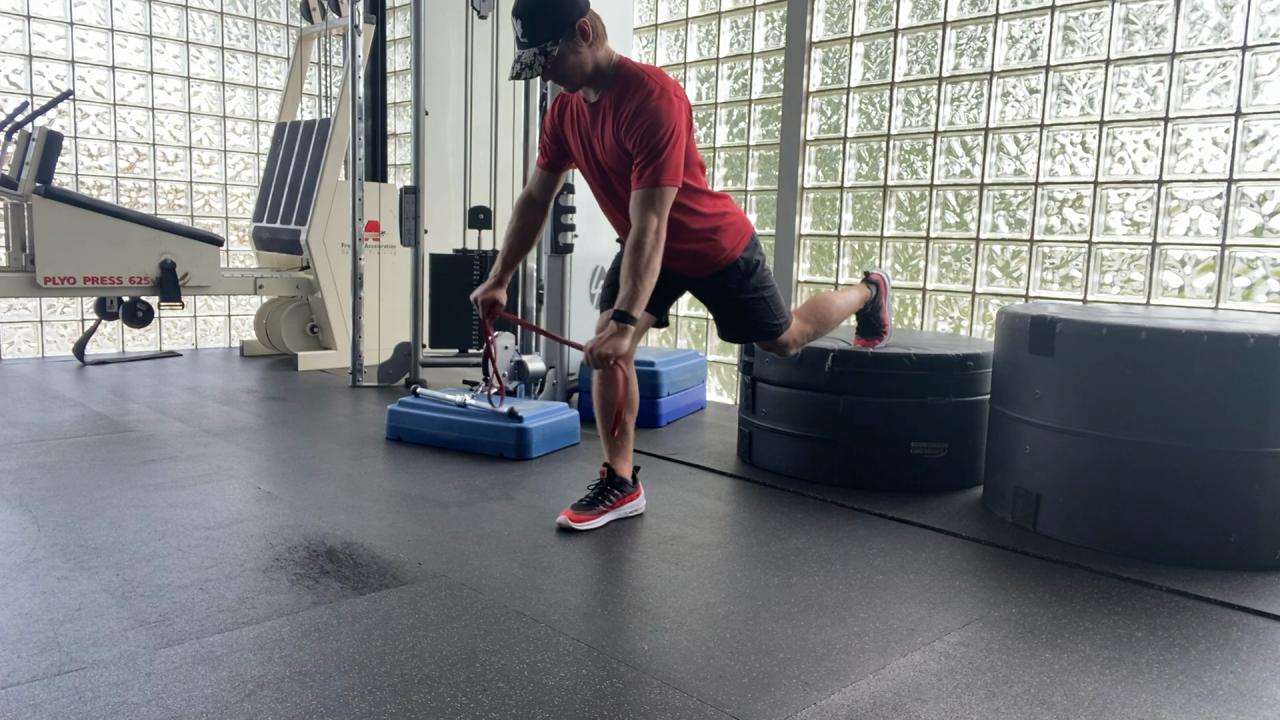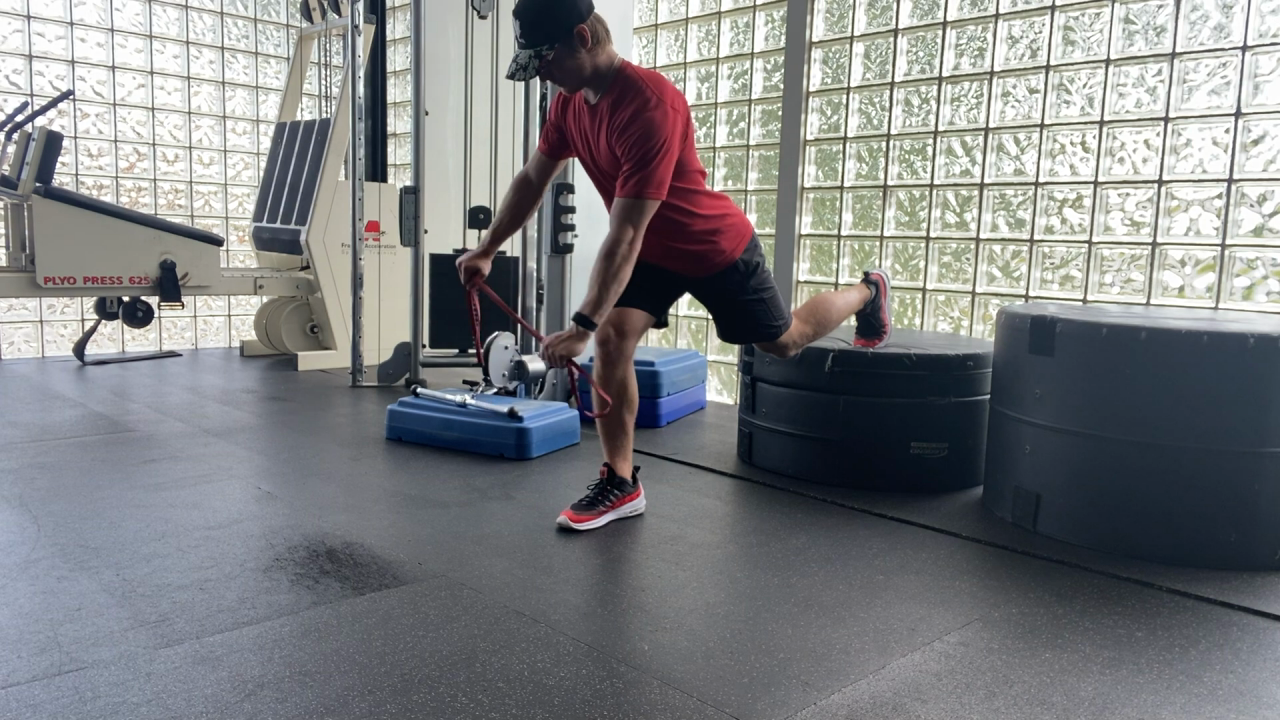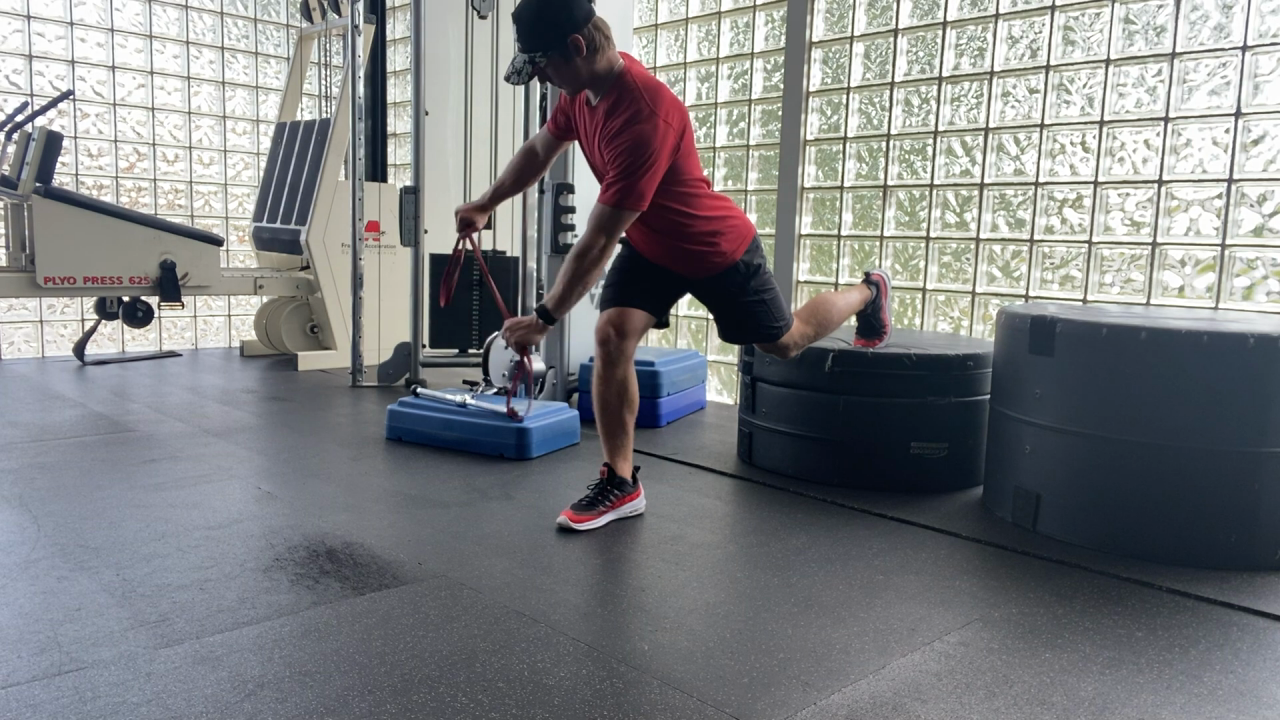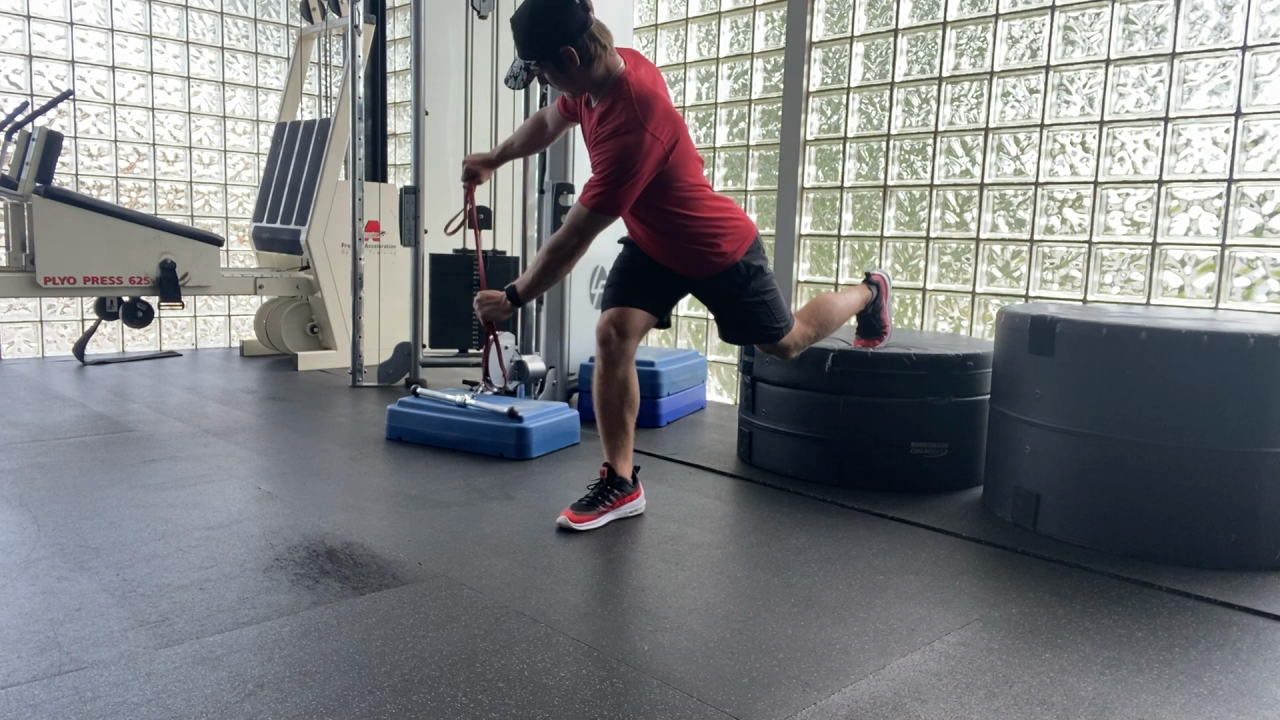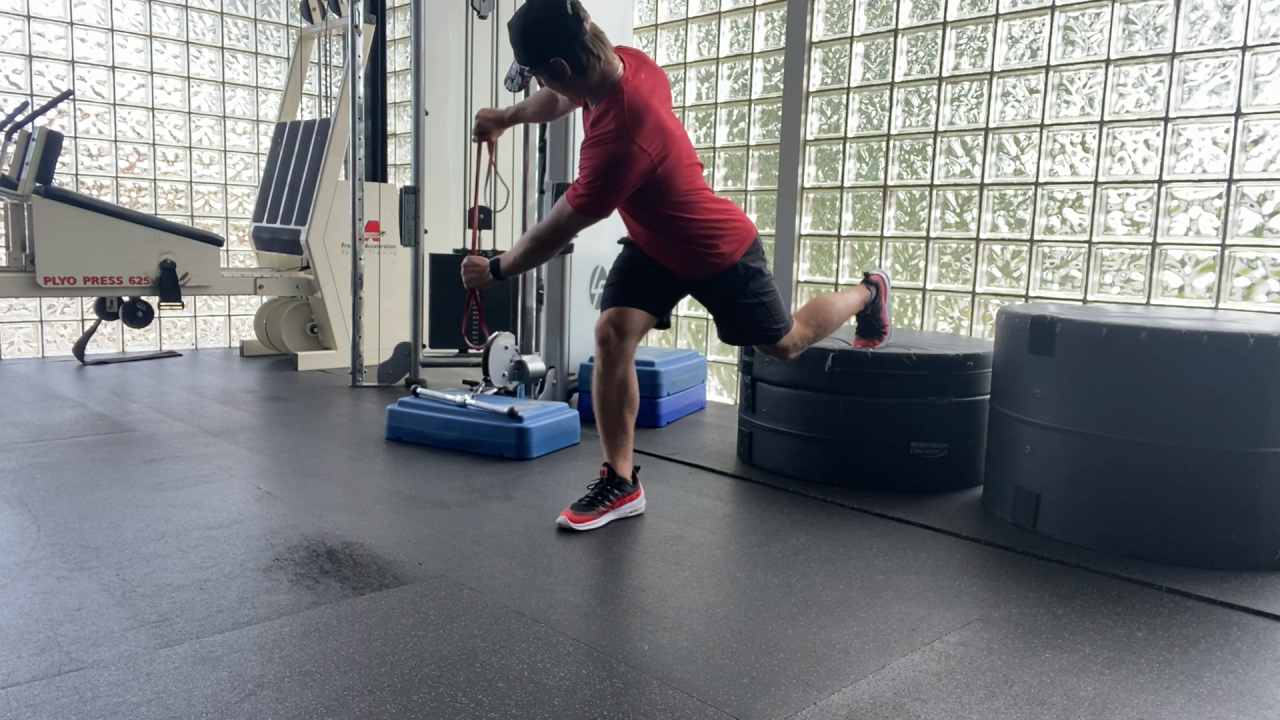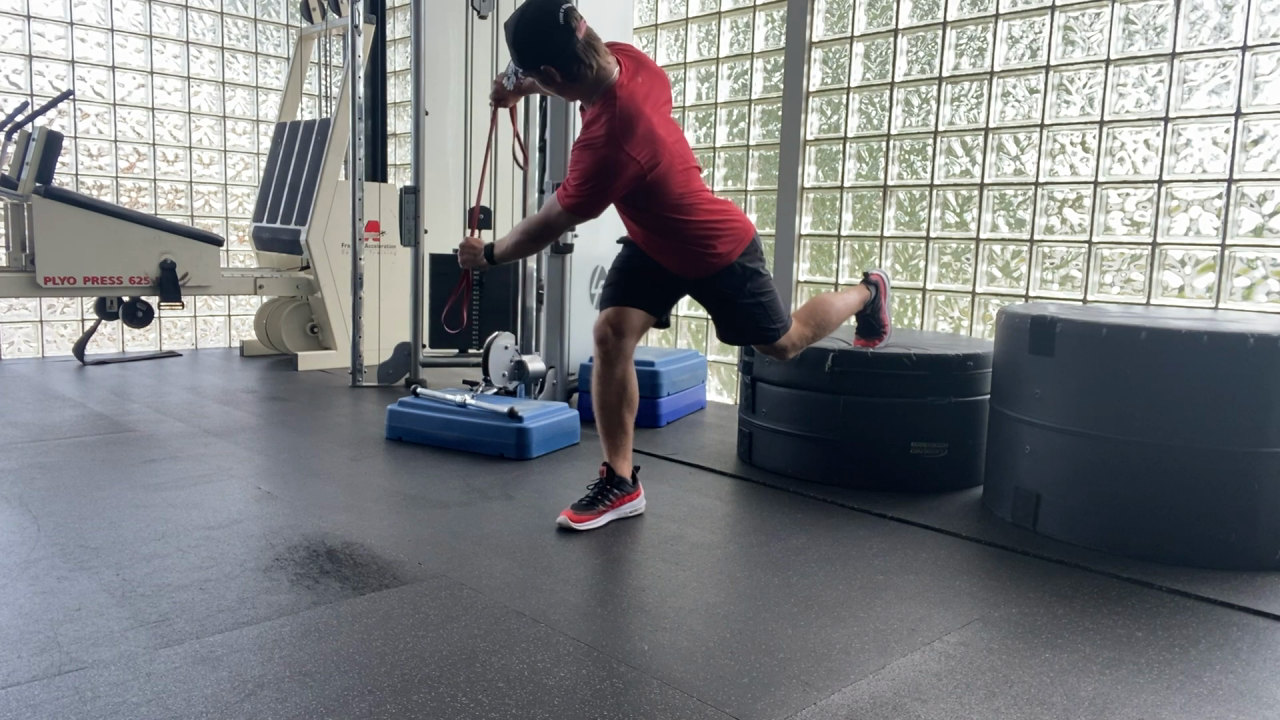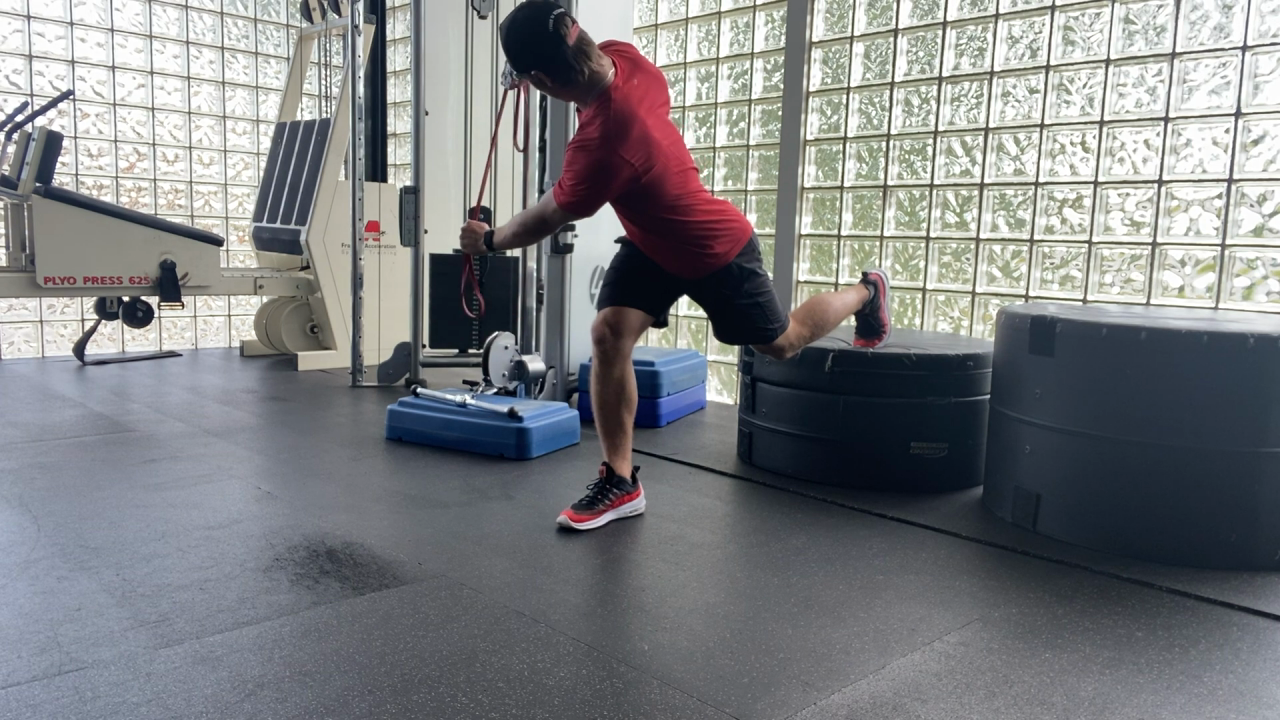
dt=0.2s
person 1, frame 1
left shoulder: (653, 99)
right shoulder: (563, 110)
left elbow: (649, 226)
right elbow: (535, 197)
left wrist: (627, 322)
right wrist: (498, 280)
left hip: (716, 246)
right hip: (646, 245)
left knee: (783, 340)
right knee: (607, 342)
left ankle: (868, 291)
right ankle: (621, 483)
person 1, frame 2
left shoulder: (650, 107)
right shoulder: (569, 103)
left elbow: (625, 234)
right elbow: (532, 179)
left wrist: (584, 325)
right wrist: (486, 249)
left hip: (716, 248)
right hip: (651, 249)
left knee: (783, 340)
right knee: (614, 341)
left ankle: (868, 291)
right ankle: (621, 483)
person 1, frame 3
left shoulder: (645, 116)
right shoulder: (581, 92)
left elbow: (600, 238)
right elbow: (538, 152)
left wrist: (544, 317)
right wrist: (486, 203)
left hip: (718, 248)
right hip: (649, 246)
left knee: (785, 342)
right knee: (611, 337)
left ankle: (869, 293)
right ankle: (621, 483)
person 1, frame 4
left shoulder: (634, 126)
right shoulder: (601, 77)
left elbow: (575, 236)
right elbow: (548, 122)
left wrist: (514, 297)
right wrist: (493, 158)
left hip: (718, 249)
right hip: (653, 244)
left knee: (784, 343)
right knee: (613, 336)
left ankle: (869, 292)
right ankle: (620, 483)
person 1, frame 5
left shoulder: (621, 136)
right shoulder: (622, 63)
left elbow: (558, 230)
right elbow: (560, 101)
left wrist: (495, 270)
right wrist: (505, 116)
left hip: (719, 251)
right hip: (654, 243)
left knee: (783, 344)
right knee: (612, 337)
left ankle: (867, 292)
right ankle: (621, 483)
person 1, frame 6
left shoulder: (609, 142)
right shoulder: (625, 59)
left elbow: (550, 224)
left wrist: (488, 253)
right wrist: (520, 88)
left hip: (718, 251)
right hip: (653, 242)
left knee: (783, 343)
right knee: (610, 336)
left ankle: (867, 293)
right ankle: (620, 483)
person 1, frame 7
left shoulder: (602, 144)
right shoulder: (622, 57)
left elbow: (547, 218)
left wrist: (488, 240)
left hip: (714, 250)
right hip: (651, 241)
left knee: (781, 342)
right knee: (609, 336)
left ankle: (866, 292)
right ankle: (620, 482)
